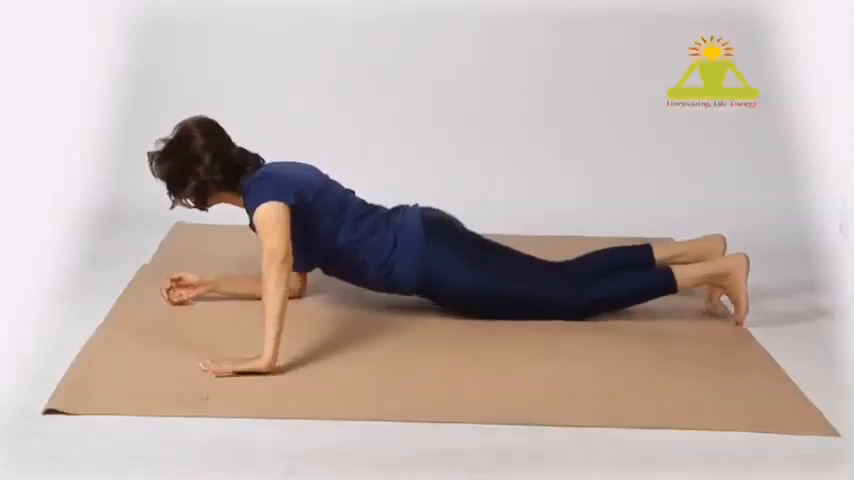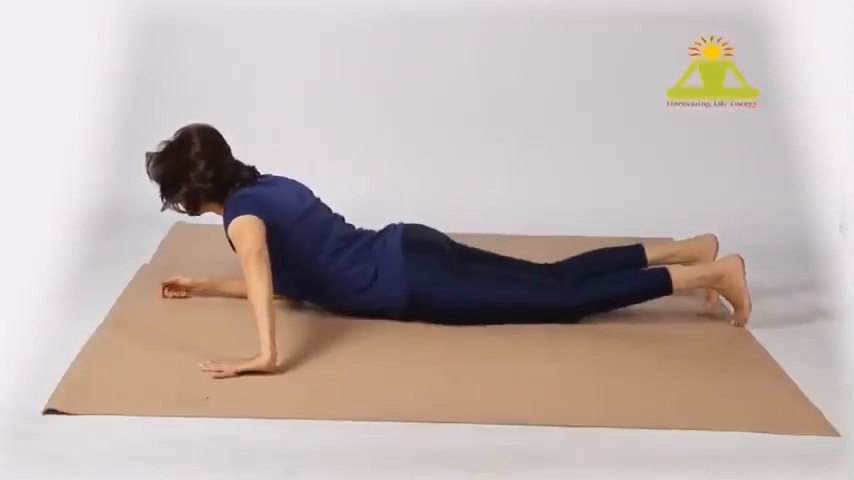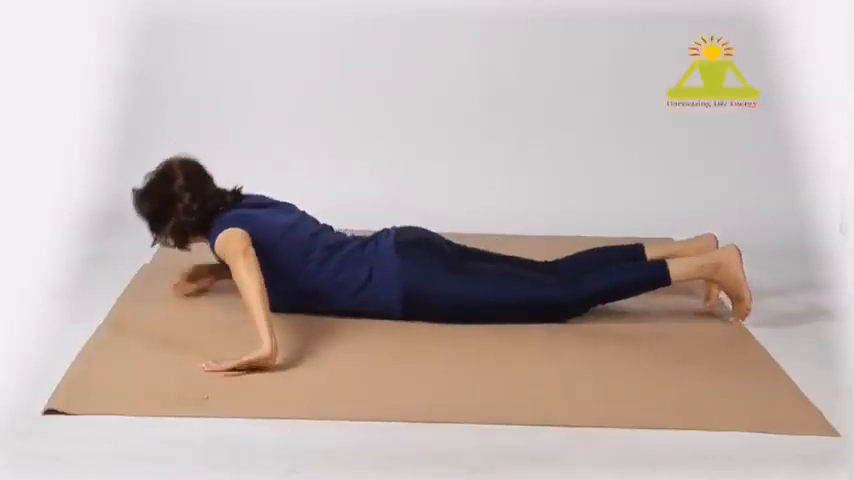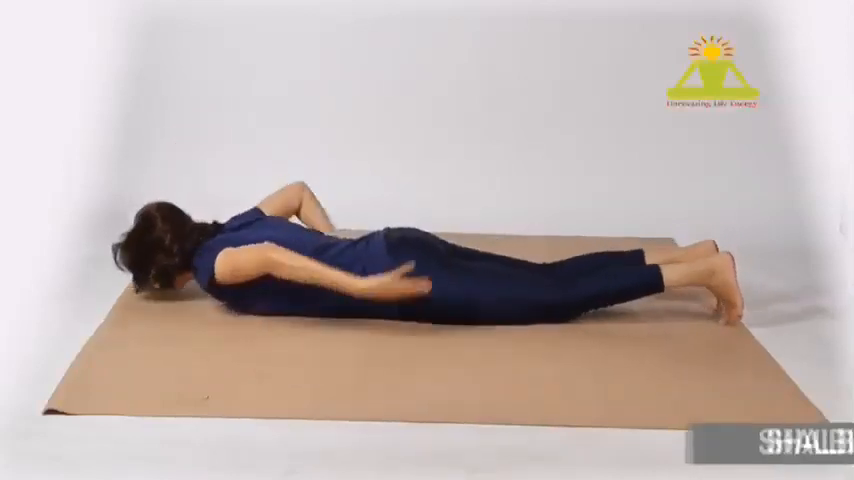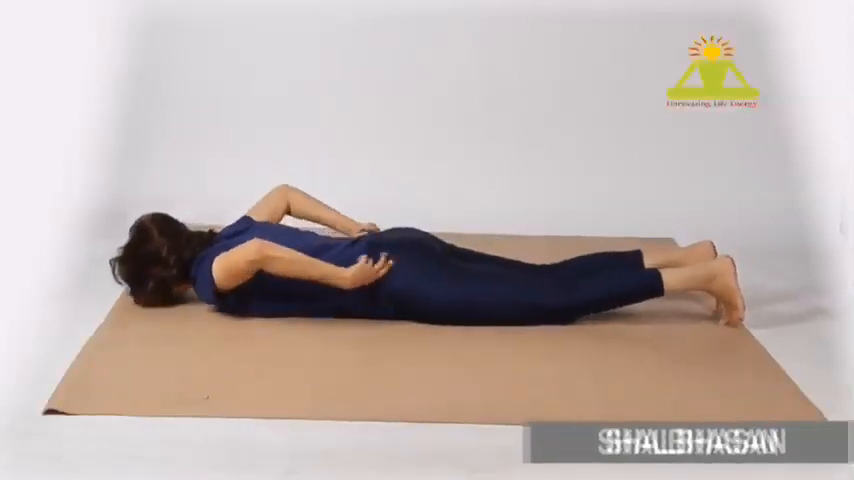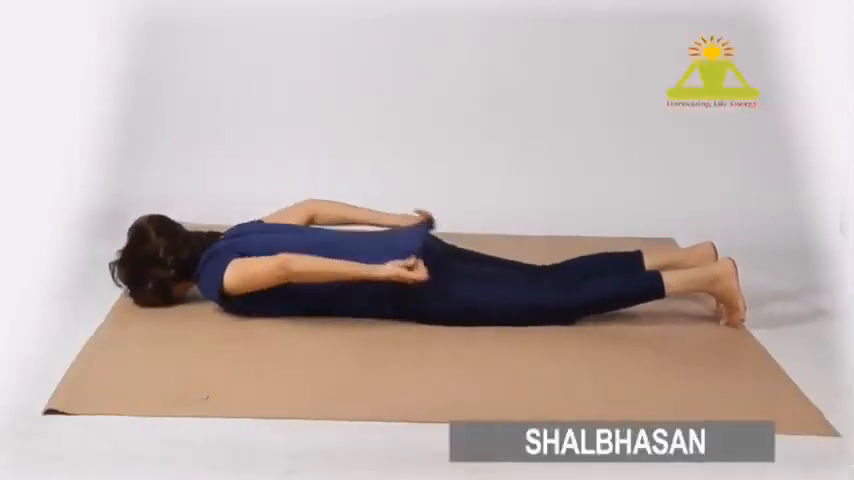
dt=0.4s
person 1, frame 1
left shoulder: (263, 193)
right shoulder: (271, 180)
left elbow: (278, 262)
right elbow: (292, 283)
left wrist: (267, 357)
right wrist: (209, 286)
left hip: (429, 261)
right hip: (424, 234)
left knee: (572, 296)
right knee: (564, 277)
left ankle: (715, 270)
right ankle: (695, 248)
person 1, frame 2
left shoulder: (239, 210)
right shoulder: (270, 186)
left elbow: (257, 262)
right elbow: (284, 280)
left wrist: (265, 355)
right wrist: (203, 286)
left hip: (413, 287)
right hip: (412, 248)
left knee: (566, 299)
right knee: (556, 277)
left ankle: (712, 273)
right ankle: (691, 249)
person 1, frame 3
left shoulder: (223, 233)
right shoulder: (249, 204)
left elbow: (245, 261)
left wrist: (266, 347)
right wrist: (212, 274)
left hip: (408, 285)
right hip: (406, 249)
left knee: (560, 295)
right knee: (552, 276)
left ankle: (710, 264)
right ankle: (688, 246)
person 1, frame 4
left shoulder: (215, 266)
right shoulder: (236, 227)
left elbow: (272, 258)
right elbow: (299, 191)
left wrist: (362, 287)
left hip: (391, 269)
right hip: (400, 247)
left knee: (555, 297)
right knee: (551, 279)
left ankle: (703, 270)
right ankle: (688, 252)
person 1, frame 5
left shoulder: (212, 278)
right shoulder: (227, 237)
left elbow: (259, 254)
right elbow: (284, 193)
left wrist: (344, 277)
left hip: (404, 288)
right hip: (399, 249)
left knee: (554, 300)
right knee: (550, 280)
left ankle: (706, 277)
right ankle: (690, 256)
person 1, frame 6
left shoulder: (216, 277)
right shoulder: (232, 239)
left elbow: (284, 267)
right elbow: (311, 209)
left wrist: (379, 273)
right wrist: (395, 222)
left hip: (406, 285)
right hip: (410, 253)
left knee: (557, 302)
right knee: (551, 280)
left ankle: (707, 279)
right ankle: (690, 256)
